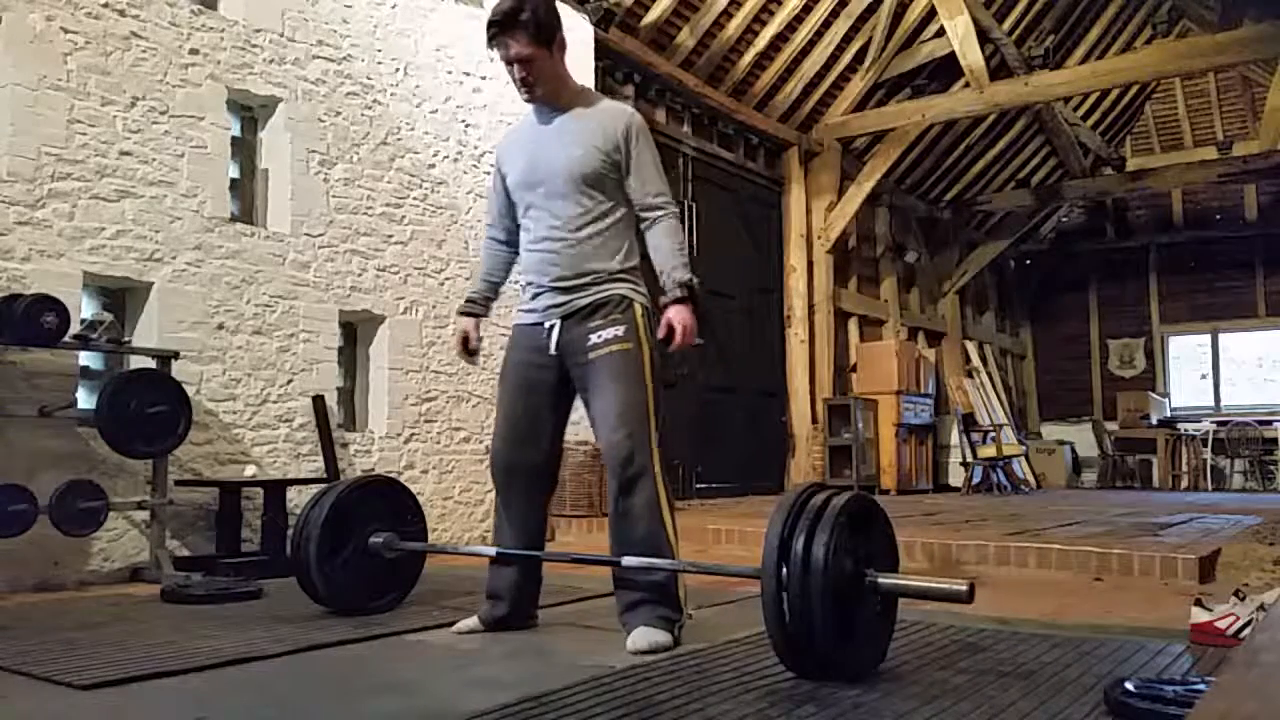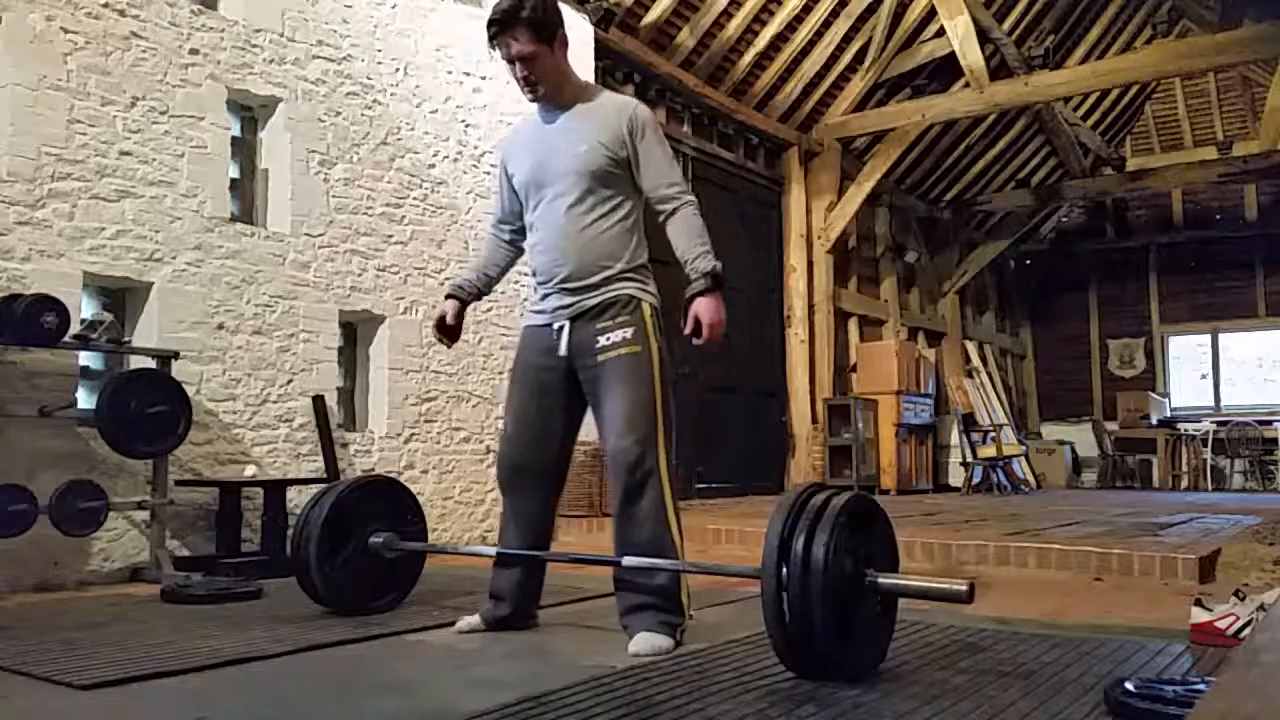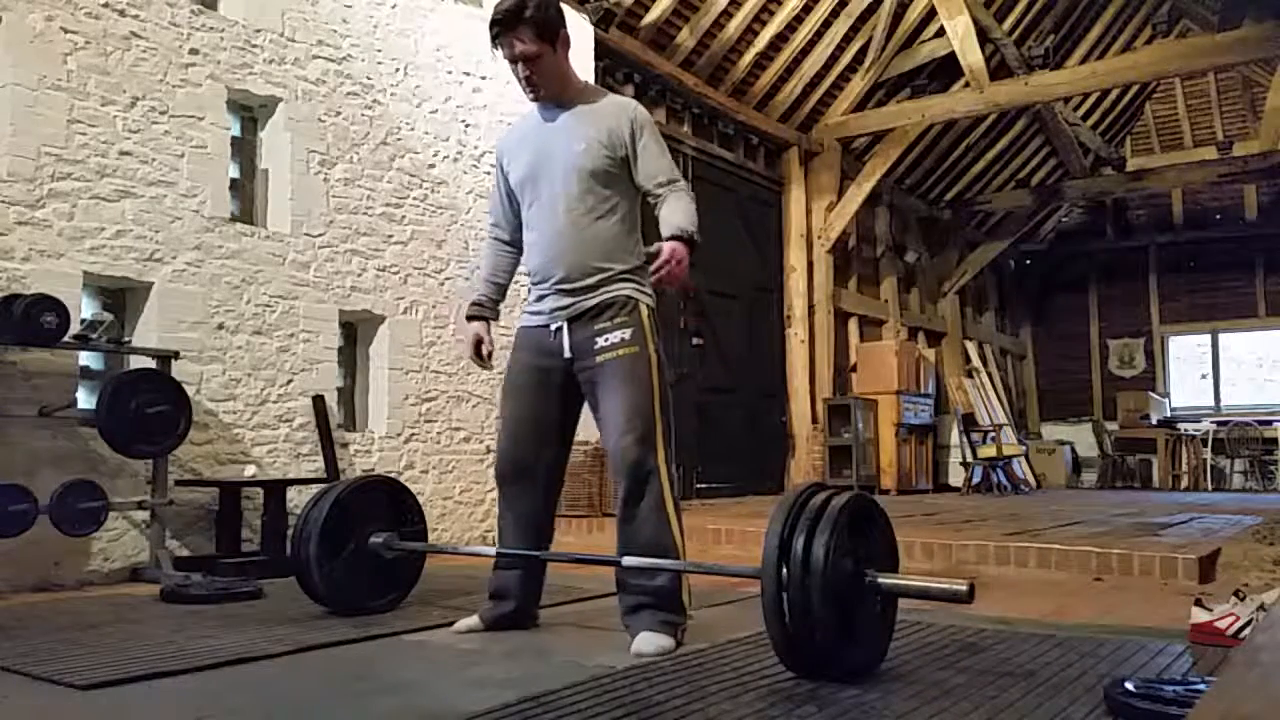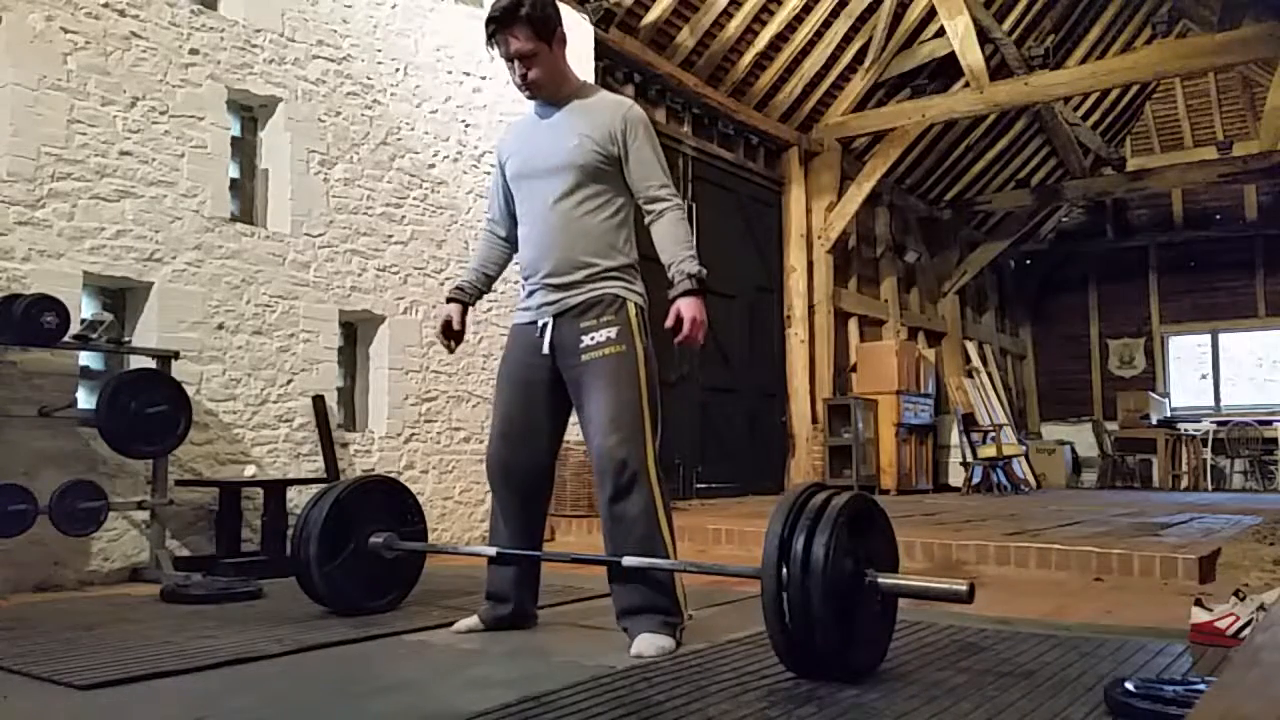
dt=0.3s
person 1, frame 1
left shoulder: (617, 122)
right shoulder: (511, 144)
left elbow: (658, 212)
right elbow: (500, 237)
left wrist: (679, 293)
right wrist: (473, 306)
left hip: (608, 311)
right hip: (534, 323)
left knee: (627, 454)
right knee: (516, 463)
left ankle: (652, 609)
right ankle: (509, 601)
person 1, frame 2
left shoulder: (624, 116)
right shoulder: (515, 143)
left elbow: (675, 202)
right elbow: (504, 233)
left wrist: (705, 280)
right wrist: (461, 293)
left hip: (618, 312)
right hip: (545, 323)
left knee: (635, 458)
right knee: (523, 463)
left ankle: (653, 614)
right ankle: (511, 599)
person 1, frame 3
left shoulder: (622, 117)
right shoulder: (512, 142)
left elbow: (670, 190)
right elbow: (503, 237)
left wrist: (677, 238)
right wrist: (480, 309)
left hip: (615, 313)
right hip: (540, 325)
left knee: (637, 459)
right knee: (520, 464)
left ankle: (654, 613)
right ankle: (512, 600)
person 1, frame 4
left shoulder: (617, 116)
right shoulder: (513, 138)
left elbow: (663, 206)
right elbow: (499, 231)
left wrist: (687, 284)
right wrist: (462, 296)
left hip: (605, 312)
right hip: (532, 320)
left knee: (621, 458)
right knee: (511, 463)
left ankle: (651, 613)
right ankle: (509, 600)
